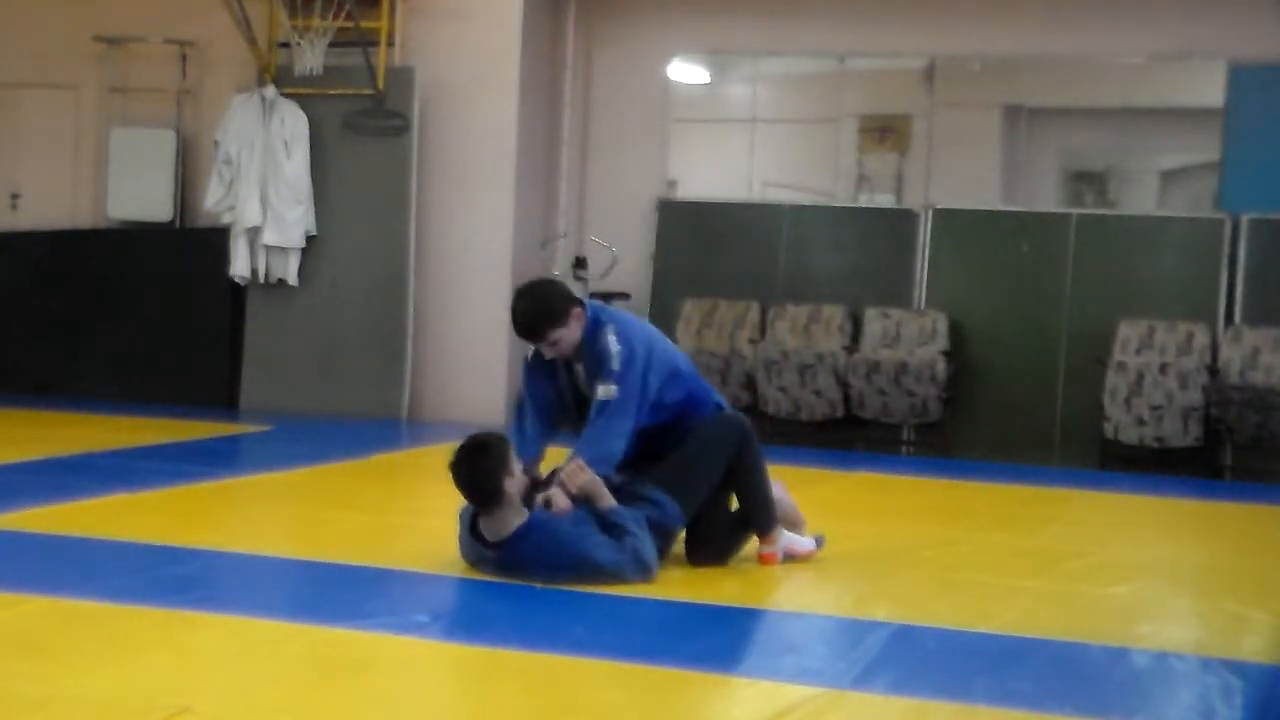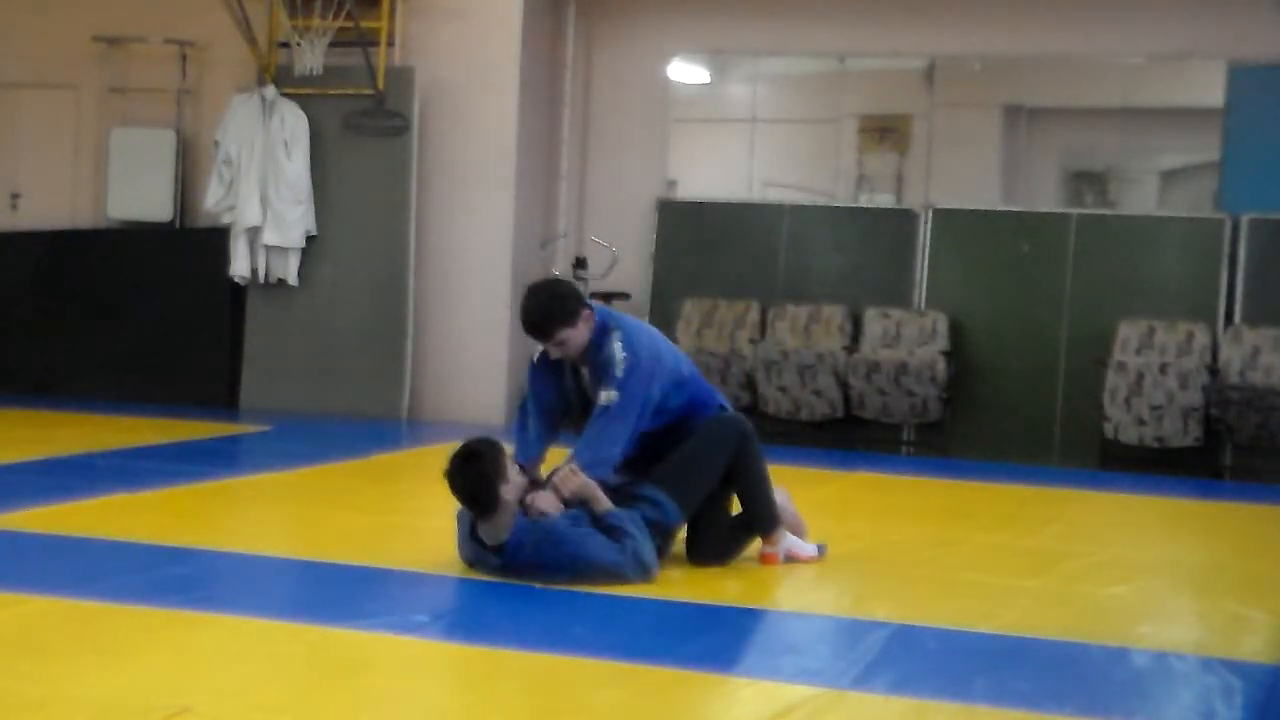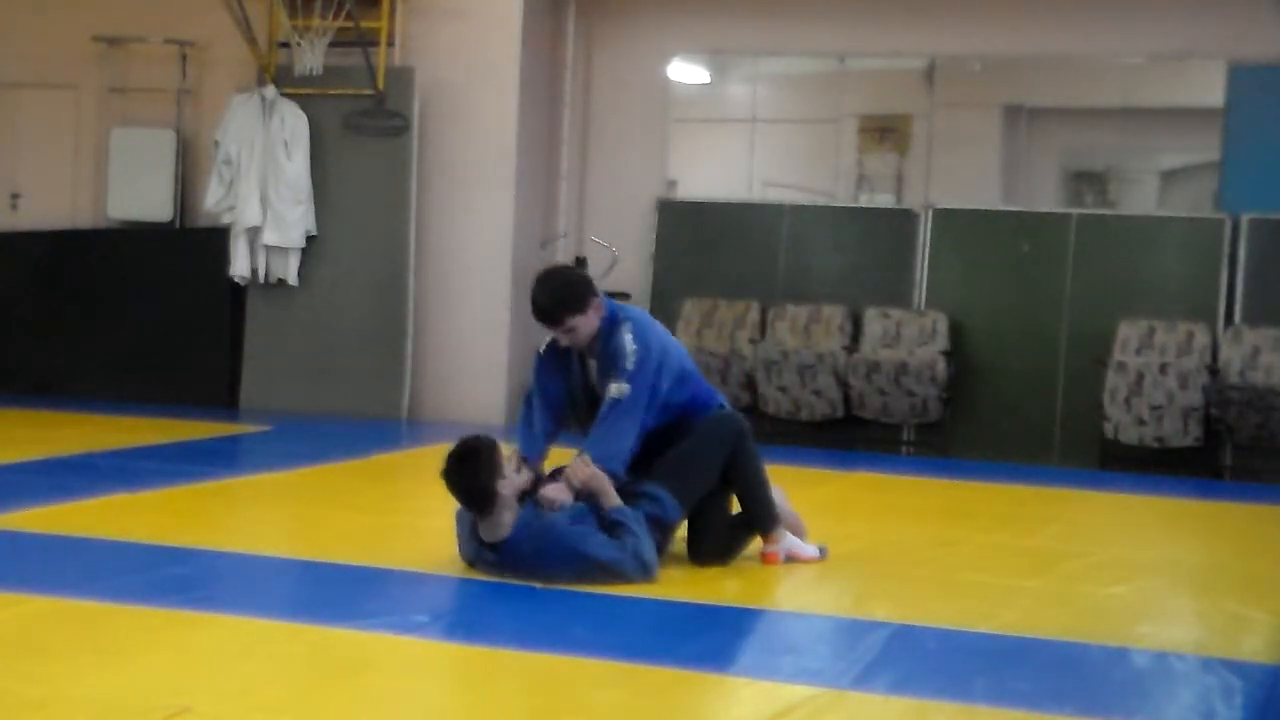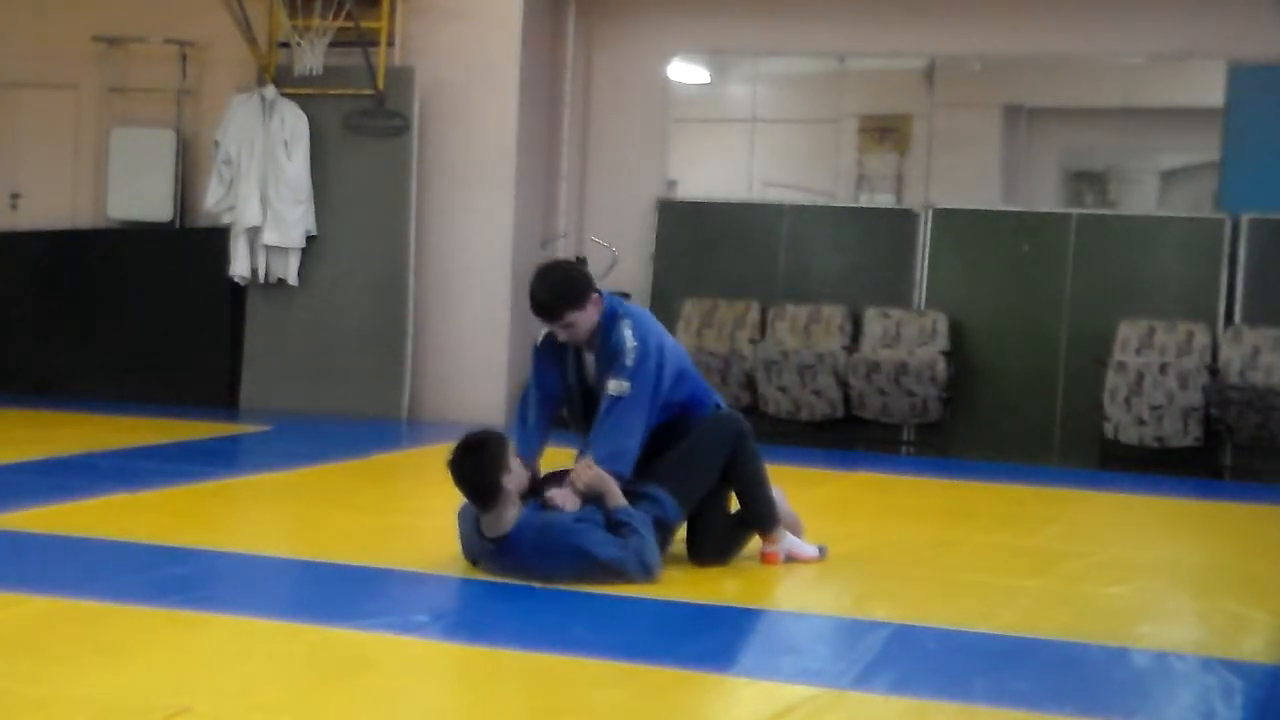
dt=0.2s
person 1, frame 1
left shoulder: (470, 527)
right shoulder: (563, 542)
right elbow: (639, 561)
right wrist: (600, 494)
right hip: (644, 523)
right knee: (729, 429)
right ankle: (770, 536)
person 1, frame 2
left shoulder: (468, 529)
right shoulder: (558, 545)
right elbow: (638, 562)
left wrist: (536, 501)
right wrist: (595, 497)
right hip: (640, 521)
right knee: (731, 430)
right ankle: (774, 536)
person 1, frame 3
left shoulder: (468, 527)
right shoulder: (555, 543)
right elbow: (639, 561)
left wrist: (532, 491)
right wrist: (603, 490)
right hip: (640, 519)
right knee: (728, 428)
right ankle: (774, 536)
person 1, frame 4
left shoulder: (470, 524)
right shoulder: (558, 540)
right elbow: (642, 562)
left wrist: (551, 495)
right wrist: (612, 491)
right hip: (640, 518)
right knee: (728, 427)
right ankle: (773, 536)
person 2, frame 1
left shoulder: (616, 338)
right shoulder: (546, 350)
left elbow: (610, 421)
right elbow: (535, 416)
left hip: (693, 429)
right hip: (641, 441)
person 2, frame 2
left shoulder: (625, 345)
left elbow: (608, 428)
right elbow: (538, 418)
right wrist: (524, 476)
left hip: (698, 430)
right hip: (646, 441)
person 2, frame 3
left shoulder: (632, 337)
right shoulder: (556, 350)
left elbow: (619, 419)
right elbow: (544, 409)
right wrist: (527, 467)
right hip: (646, 440)
person 2, frame 4
left shoulder: (631, 333)
right shoulder: (551, 344)
left elbow: (622, 417)
right elbow: (538, 405)
right wrist: (522, 467)
left hip: (688, 429)
right hip: (645, 443)
